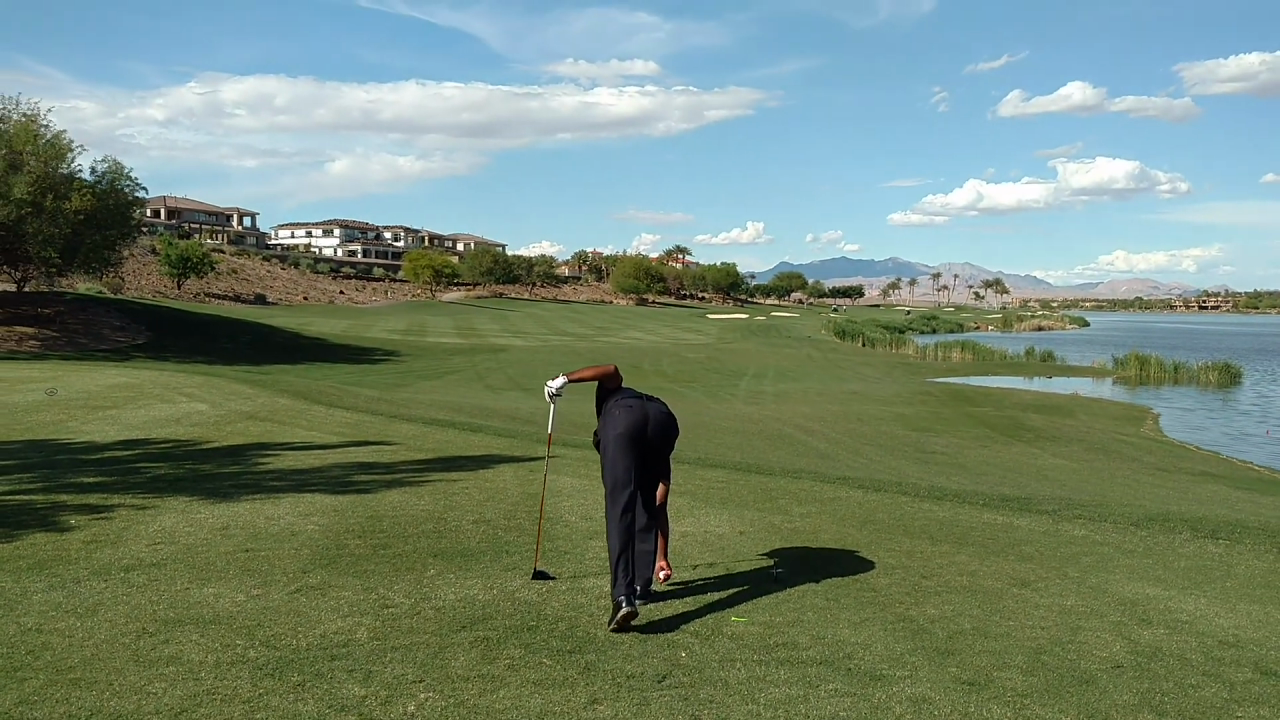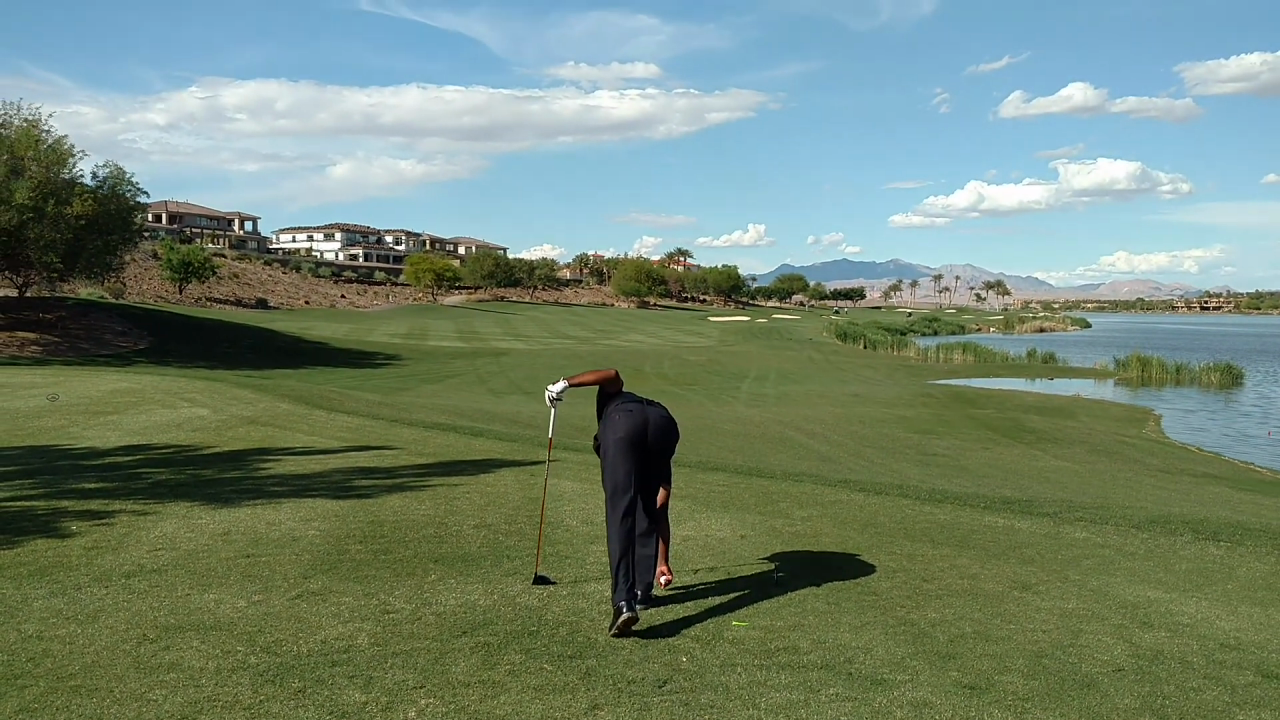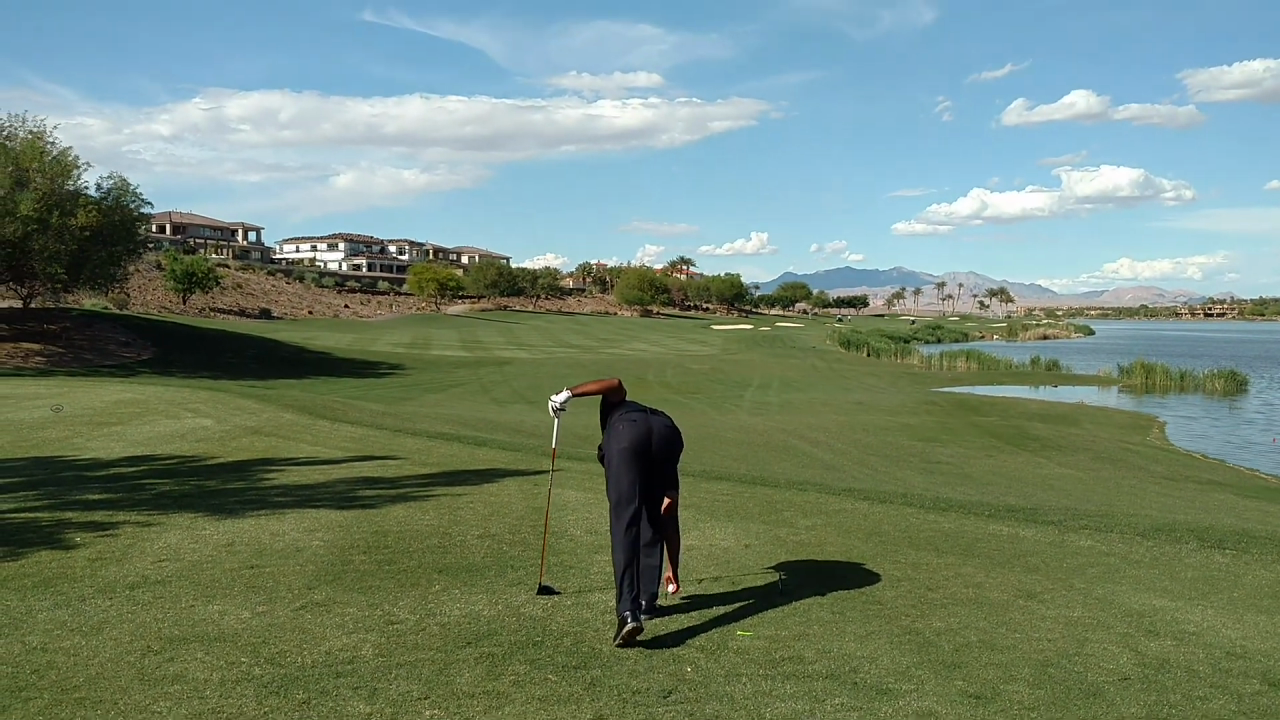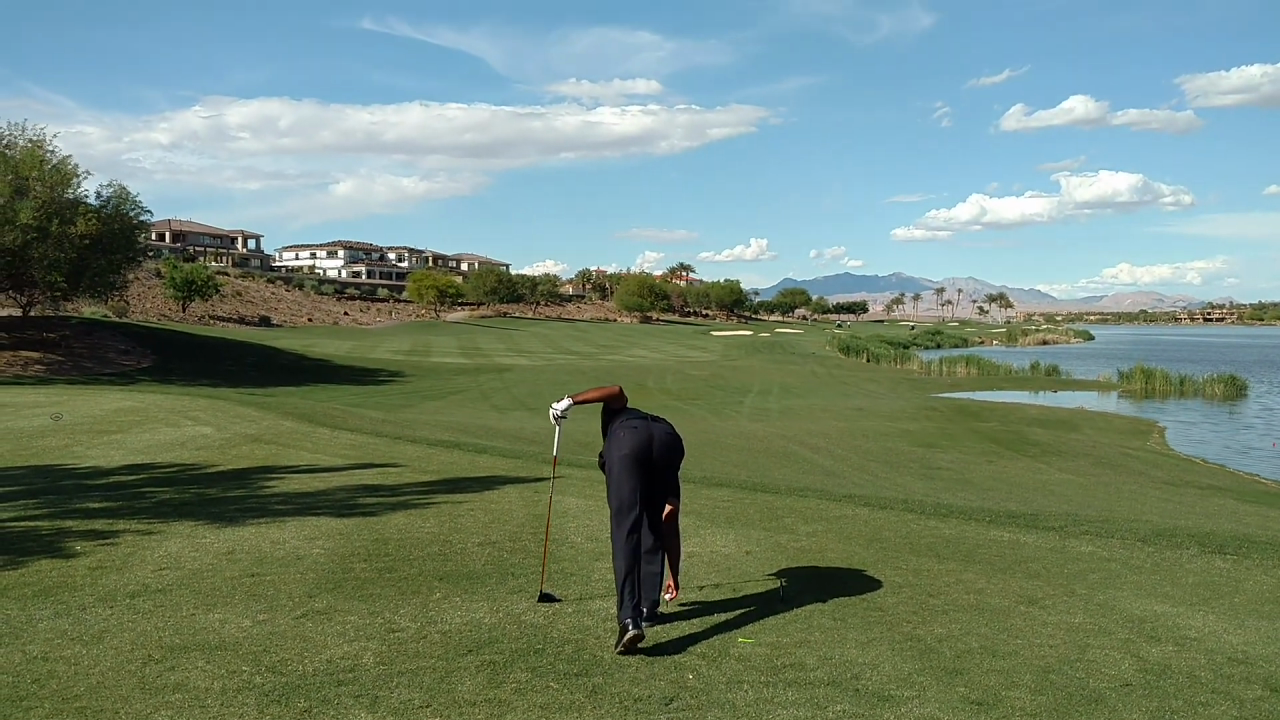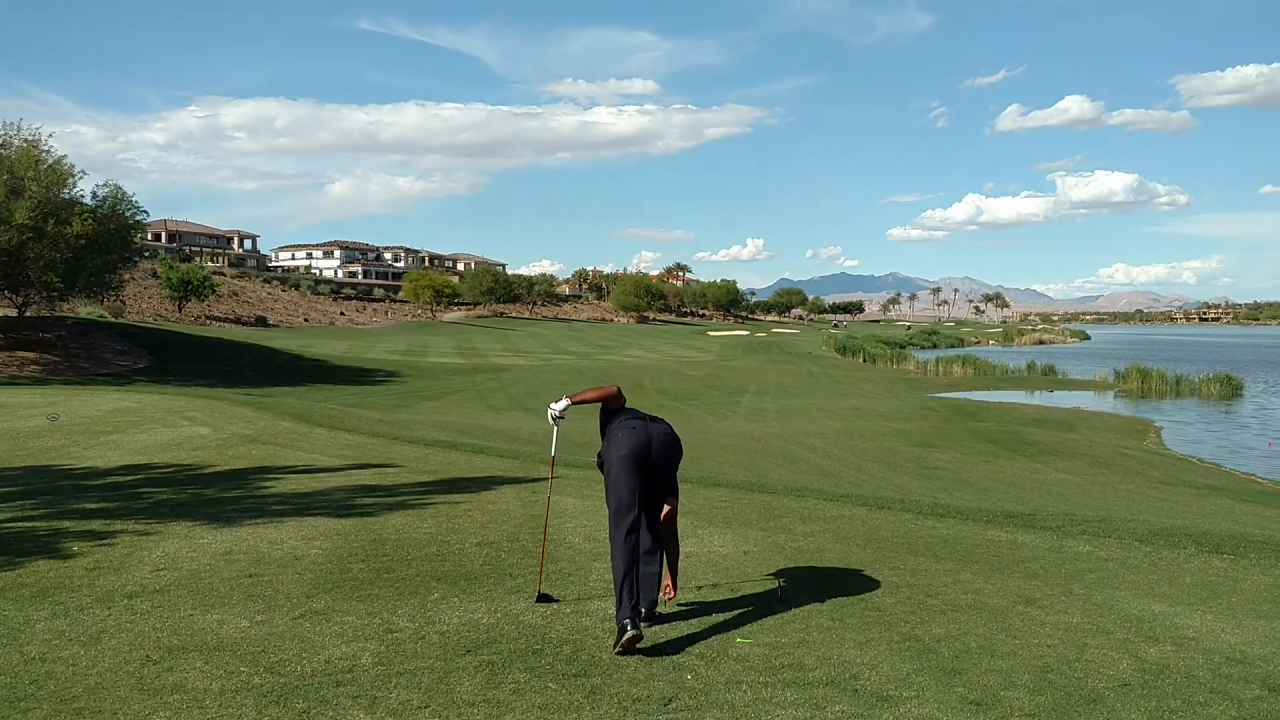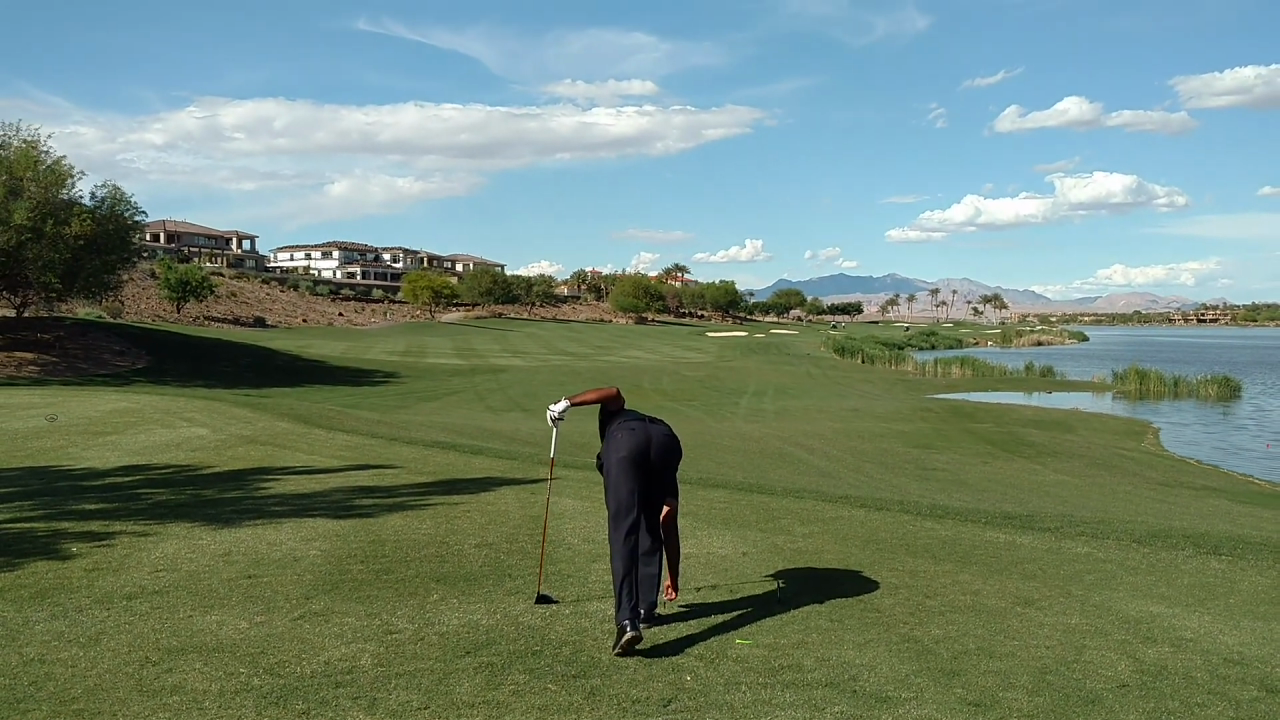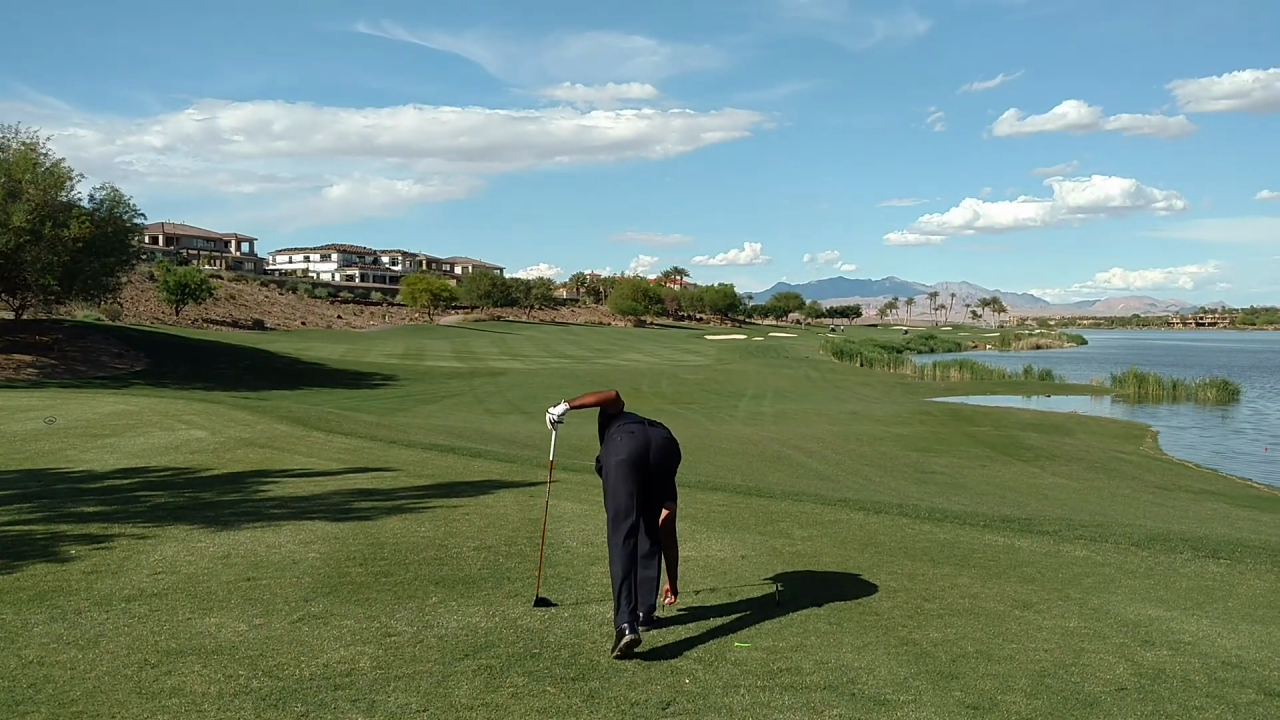
dt=0.2s
person 1, frame 1
left shoulder: (612, 399)
left elbow: (612, 372)
right elbow: (660, 507)
left wrist: (565, 379)
right wrist: (661, 558)
left hip: (622, 418)
right hip: (664, 422)
left knee: (620, 510)
right knee: (647, 506)
left ankle: (623, 597)
right ankle: (641, 585)
person 1, frame 2
left shoulder: (612, 403)
right shoulder: (659, 463)
left elbow: (612, 376)
right elbow: (661, 511)
left wrist: (566, 383)
right wrist: (663, 563)
left hip: (622, 422)
right hip: (664, 426)
left knee: (620, 514)
right knee: (648, 510)
left ankle: (624, 602)
right ankle: (642, 590)
person 1, frame 3
left shoulder: (617, 413)
right shoulder: (667, 472)
left elbow: (615, 385)
right elbow: (670, 518)
left wrist: (569, 393)
right wrist: (672, 570)
left hip: (626, 432)
right hip: (668, 436)
left knee: (624, 524)
right knee: (652, 519)
left ankle: (628, 612)
right ankle: (647, 600)
person 1, frame 4
left shoulder: (618, 420)
left elbow: (617, 392)
right elbow: (670, 526)
left wrist: (570, 401)
right wrist: (674, 577)
left hip: (627, 439)
right hip: (669, 442)
left knee: (625, 532)
right knee: (654, 527)
left ankle: (629, 620)
right ankle: (648, 607)
person 1, frame 5
left shoulder: (616, 419)
left elbow: (614, 392)
right elbow: (669, 526)
left wrist: (568, 401)
right wrist: (672, 578)
left hip: (626, 439)
right hip: (668, 442)
left knee: (624, 532)
right knee: (652, 527)
left ankle: (628, 620)
right ankle: (646, 608)
person 1, frame 6
left shoulder: (615, 421)
left elbow: (614, 394)
right elbow: (669, 527)
left wrist: (567, 403)
right wrist: (673, 579)
left hip: (625, 441)
right hip: (667, 444)
left knee: (623, 534)
right knee: (651, 528)
left ankle: (627, 621)
right ankle: (646, 609)
person 1, frame 7
left shoulder: (614, 424)
right shoulder: (665, 482)
left elbow: (613, 397)
right elbow: (668, 530)
left wrist: (566, 406)
right wrist: (672, 582)
left hip: (624, 444)
right hip: (666, 447)
left knee: (622, 537)
right knee: (650, 531)
left ankle: (626, 624)
right ankle: (644, 612)
